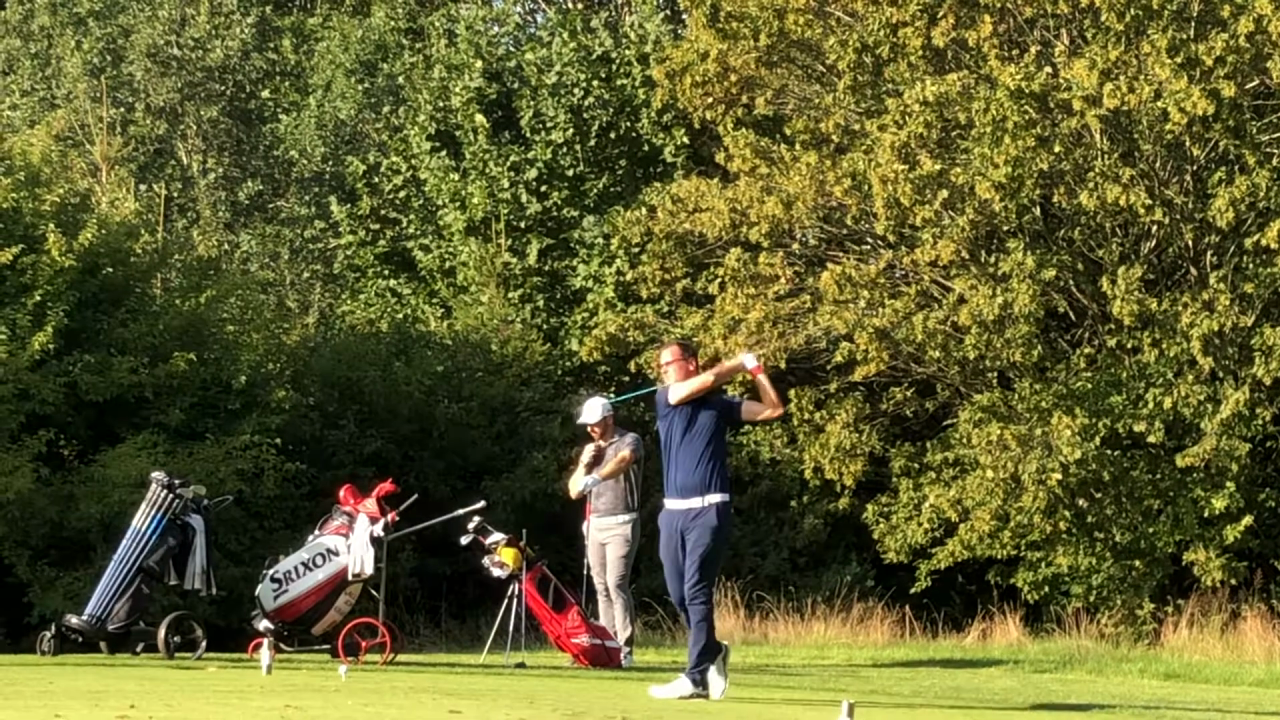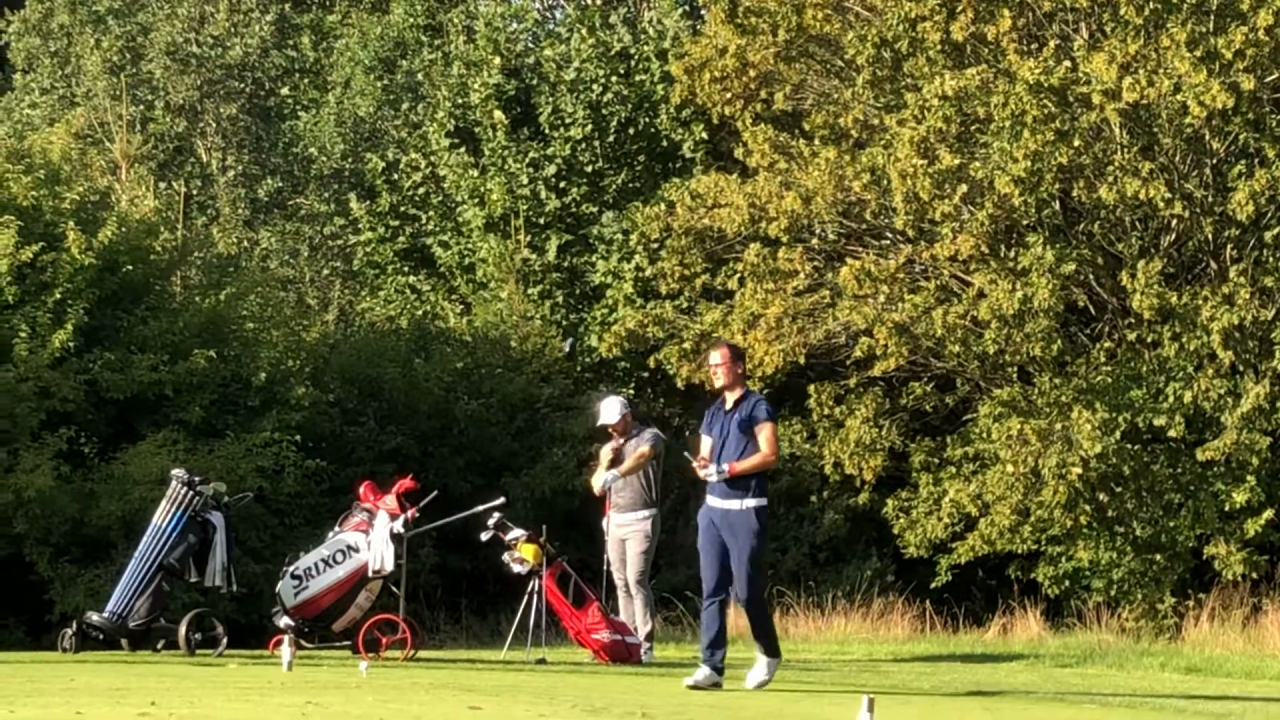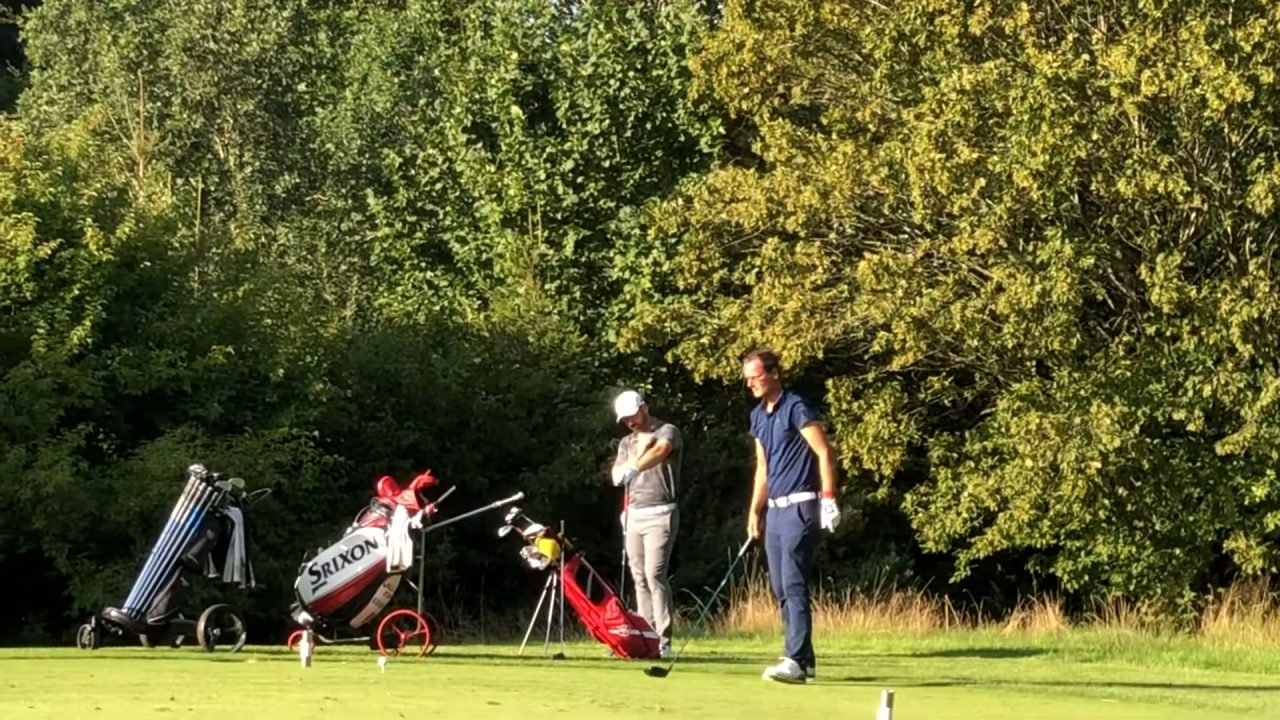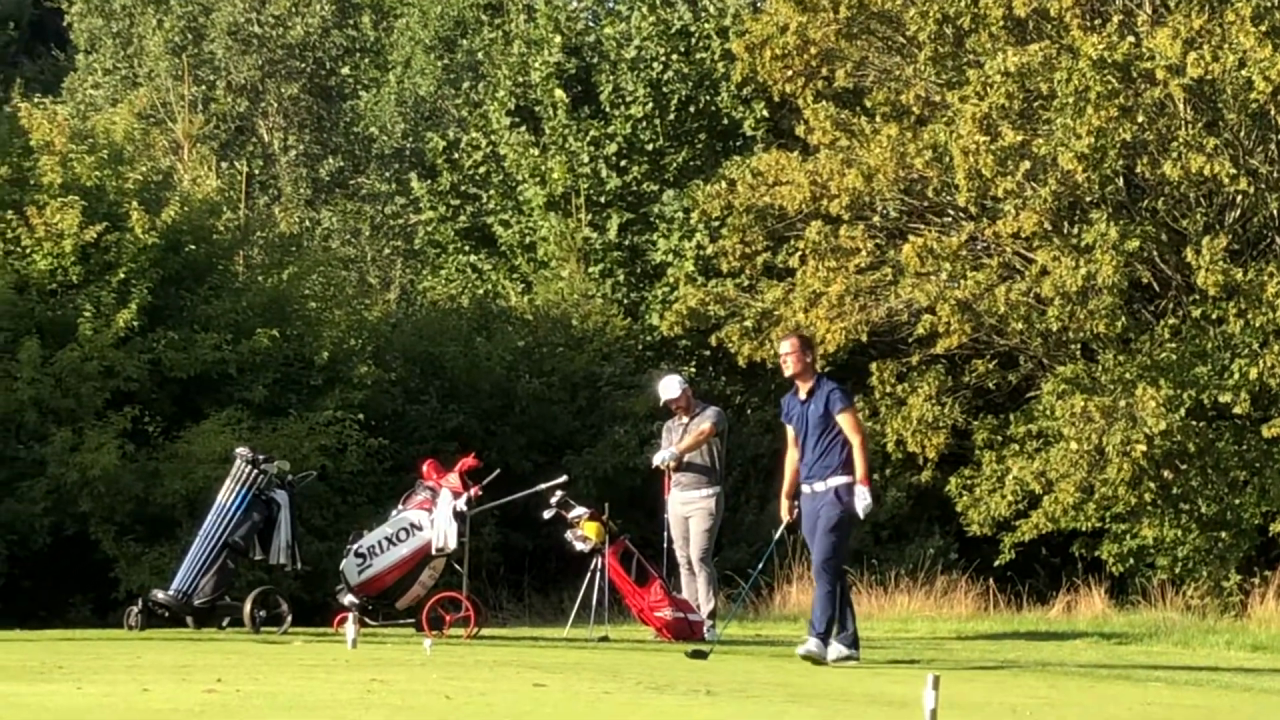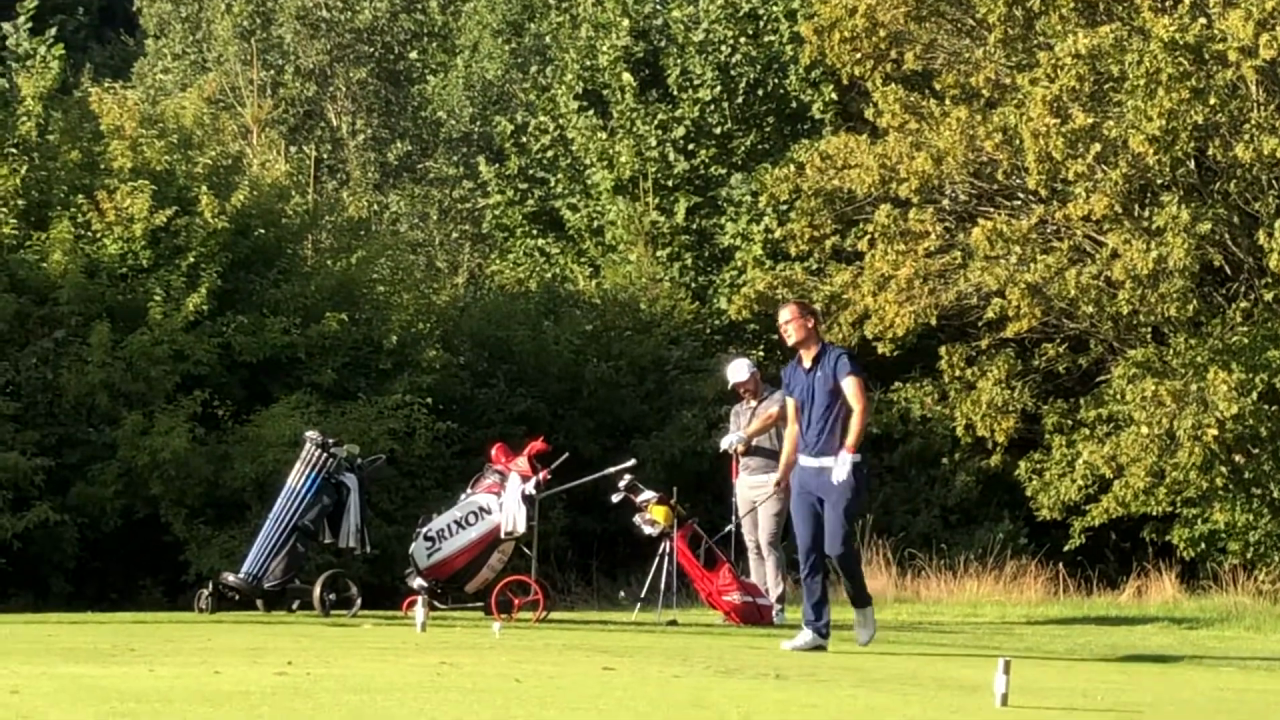
dt=1s
person 1, frame 1
left shoulder: (722, 405)
right shoulder: (664, 399)
left elbow: (775, 409)
right elbow: (705, 381)
left wrist: (755, 370)
right wrist: (738, 363)
left hip: (709, 510)
right hip: (673, 512)
left knee: (696, 592)
right knee: (678, 593)
left ankle: (696, 679)
right ankle: (712, 652)
person 1, frame 2
left shoulder: (758, 406)
right shoulder: (712, 413)
left elbow: (770, 455)
right elbow: (706, 461)
left wrist: (728, 468)
right wrist: (702, 466)
left hip: (747, 511)
right hip: (713, 510)
left knee: (748, 590)
right knee: (712, 589)
left ankle: (769, 655)
right ankle: (711, 668)
person 1, frame 3
left shoulder: (796, 407)
right shoulder: (757, 416)
left elbow: (825, 453)
left wrist: (828, 498)
right wrist: (754, 511)
left hip: (802, 507)
right hip: (775, 509)
left knee: (793, 583)
right knee: (780, 588)
left ankle: (795, 659)
right ankle: (803, 660)
person 1, frame 4
left shoulder: (831, 392)
right shoulder: (789, 402)
left elbow: (857, 439)
left wrist: (862, 484)
right wrist: (786, 495)
left hip: (836, 490)
right hip: (809, 494)
left knee: (823, 563)
right knee: (830, 569)
left ankle: (817, 640)
right ankle: (847, 642)
person 1, frame 5
left shoulder: (838, 359)
right shoulder: (791, 372)
left elbow: (860, 407)
left wrist: (848, 452)
right wrist: (784, 469)
left hip: (841, 469)
right hip: (806, 471)
left knee: (838, 546)
right knee: (807, 552)
left ankle: (862, 605)
right ankle: (817, 628)
person 2, frame 1
left shoulder: (629, 440)
right shoulder: (591, 448)
left elbow: (622, 461)
right elbow: (574, 492)
left wrist: (596, 478)
right wrist: (585, 463)
left hip: (621, 524)
right hip: (595, 525)
left knee: (617, 584)
right knee: (601, 587)
left ankle: (625, 650)
person 2, frame 2
left shoulder: (649, 436)
right shoulder: (609, 447)
left elbow: (641, 457)
right elbow: (598, 489)
left wrist: (616, 474)
right wrist: (605, 464)
left hip: (641, 520)
right hip: (614, 521)
left knee: (636, 580)
right knee: (621, 583)
left ankle: (645, 646)
person 2, frame 3
left shoulder: (667, 431)
right shoulder: (626, 442)
left elbow: (660, 451)
right elbow: (617, 476)
left wrist: (635, 467)
right wrist: (637, 454)
left hip: (660, 514)
right hip: (633, 515)
left knee: (654, 575)
right knee: (639, 578)
left ankle: (664, 641)
person 2, frame 4
left shoulder: (712, 414)
right shoulder: (669, 426)
left elbow: (703, 434)
right elbow: (668, 464)
left wrist: (675, 451)
right wrist: (670, 460)
left hip: (705, 497)
right hip: (677, 497)
left knee: (700, 558)
right knee: (684, 561)
left ankle: (708, 623)
person 2, frame 5
left shoulder: (779, 399)
right shoulder: (737, 411)
left elbow: (771, 418)
right elbow: (738, 448)
left wrist: (743, 435)
right wrist: (740, 444)
left hip: (772, 480)
right hip: (745, 481)
left knee: (768, 542)
right knee: (752, 545)
left ankle: (777, 607)
